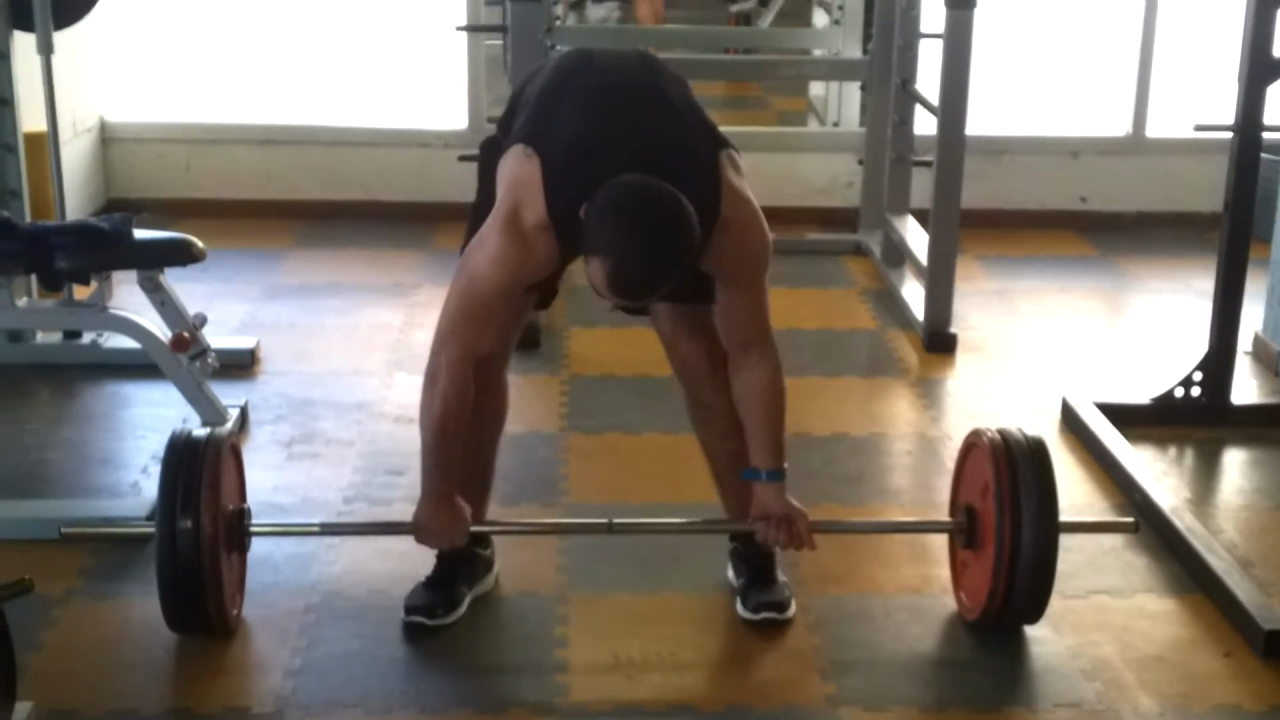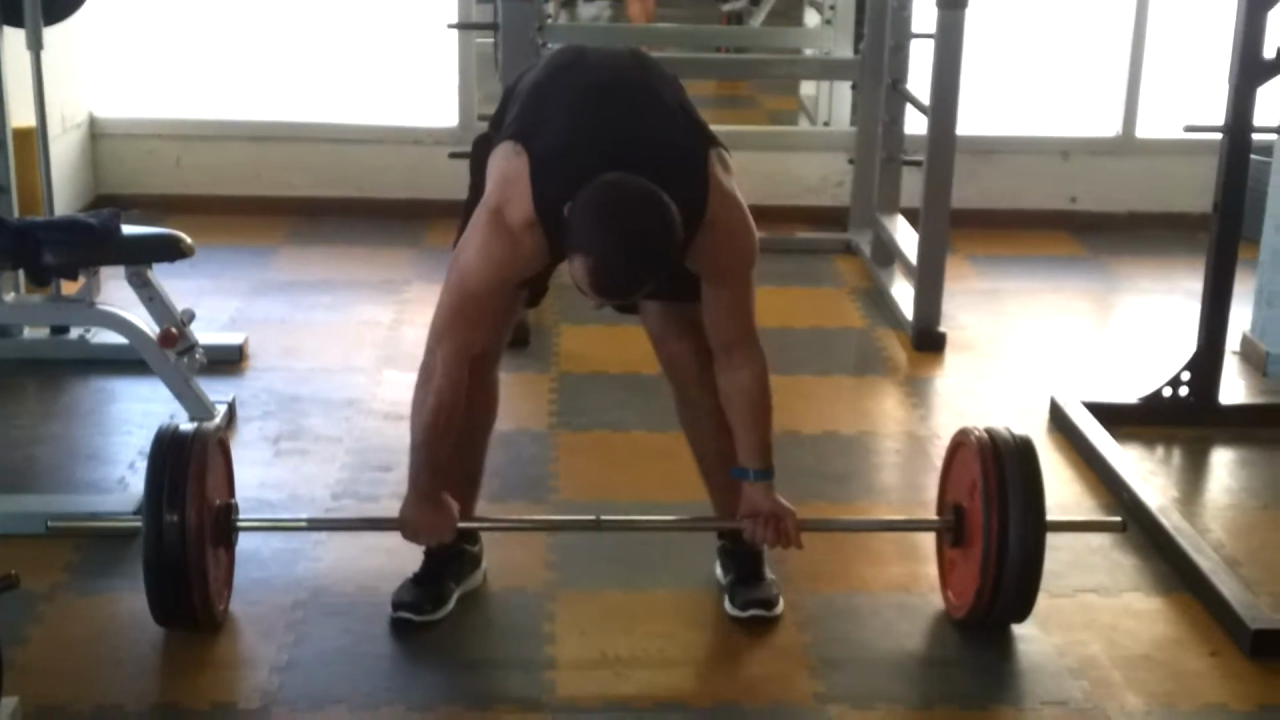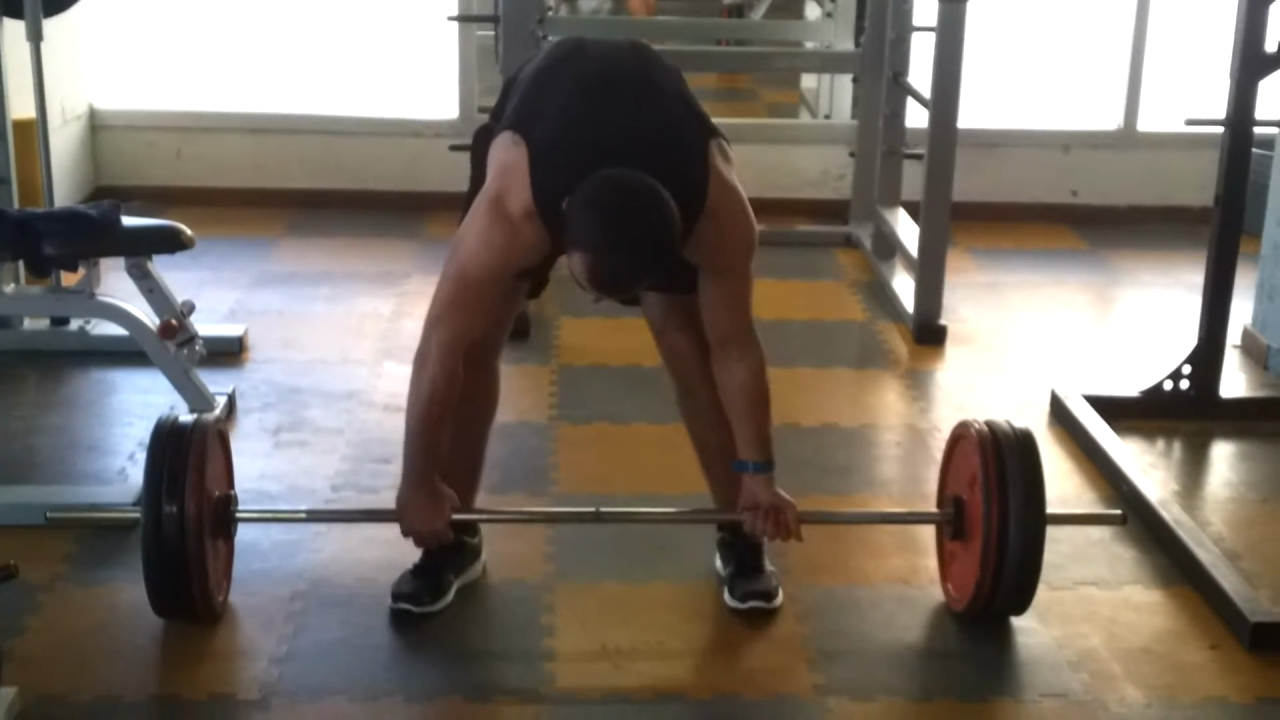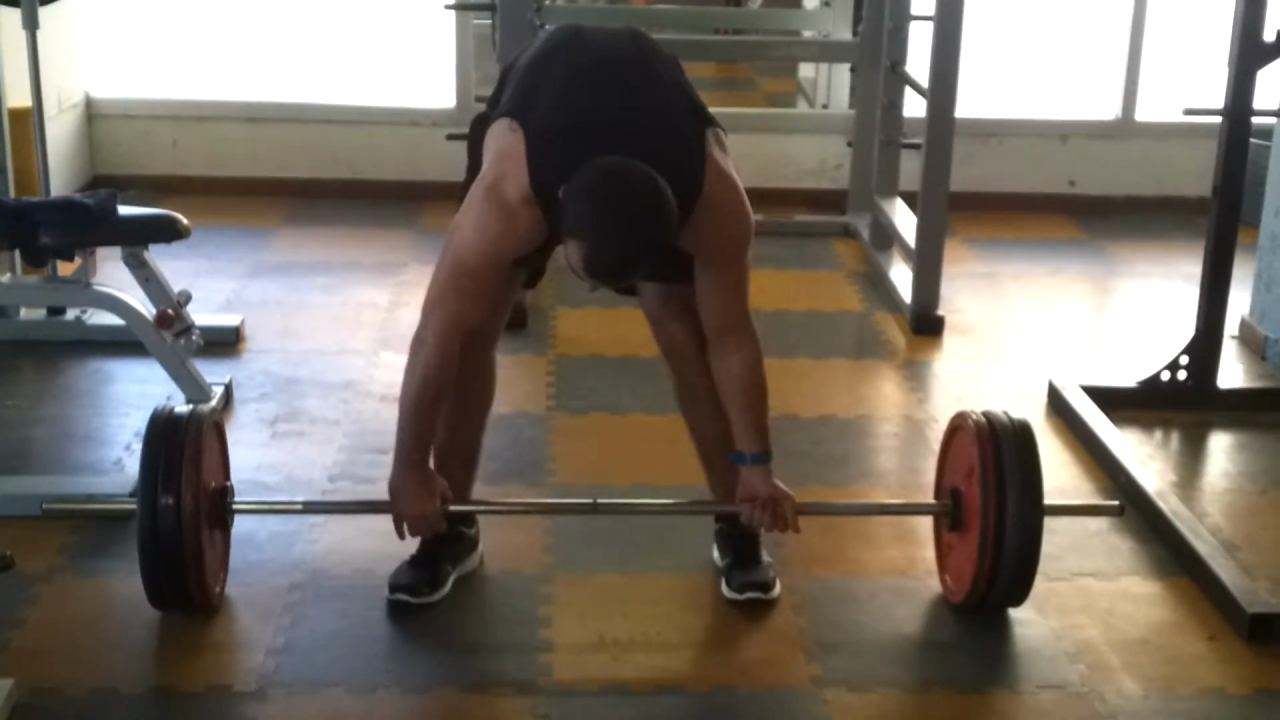
dt=0.2s
person 1, frame 1
left shoulder: (733, 222)
right shoulder: (522, 223)
left elbow: (750, 351)
right elbow: (453, 358)
left wrist: (769, 482)
right wrist: (438, 497)
left knee: (699, 349)
right knee: (485, 348)
left ankle: (750, 545)
right ankle: (467, 551)
person 1, frame 2
left shoulder: (719, 220)
right shoulder: (511, 221)
left elbow: (736, 351)
right elbow: (447, 357)
left wrist: (758, 482)
right wrist: (424, 495)
left knee: (689, 348)
right knee: (477, 344)
left ankle: (738, 544)
right ankle: (455, 548)
person 1, frame 3
left shoulder: (719, 213)
right shoulder: (511, 211)
left elbow: (732, 345)
right elbow: (442, 346)
left wrist: (757, 475)
right wrist: (417, 485)
left knee: (688, 341)
right knee: (476, 337)
left ankle: (738, 535)
right ankle: (455, 537)
person 1, frame 4
left shoulder: (715, 202)
right shoulder: (507, 198)
left elbow: (730, 336)
right elbow: (439, 334)
left wrist: (755, 466)
right wrist: (410, 470)
left knee: (686, 334)
right knee: (473, 328)
left ankle: (735, 526)
right ankle: (452, 529)
